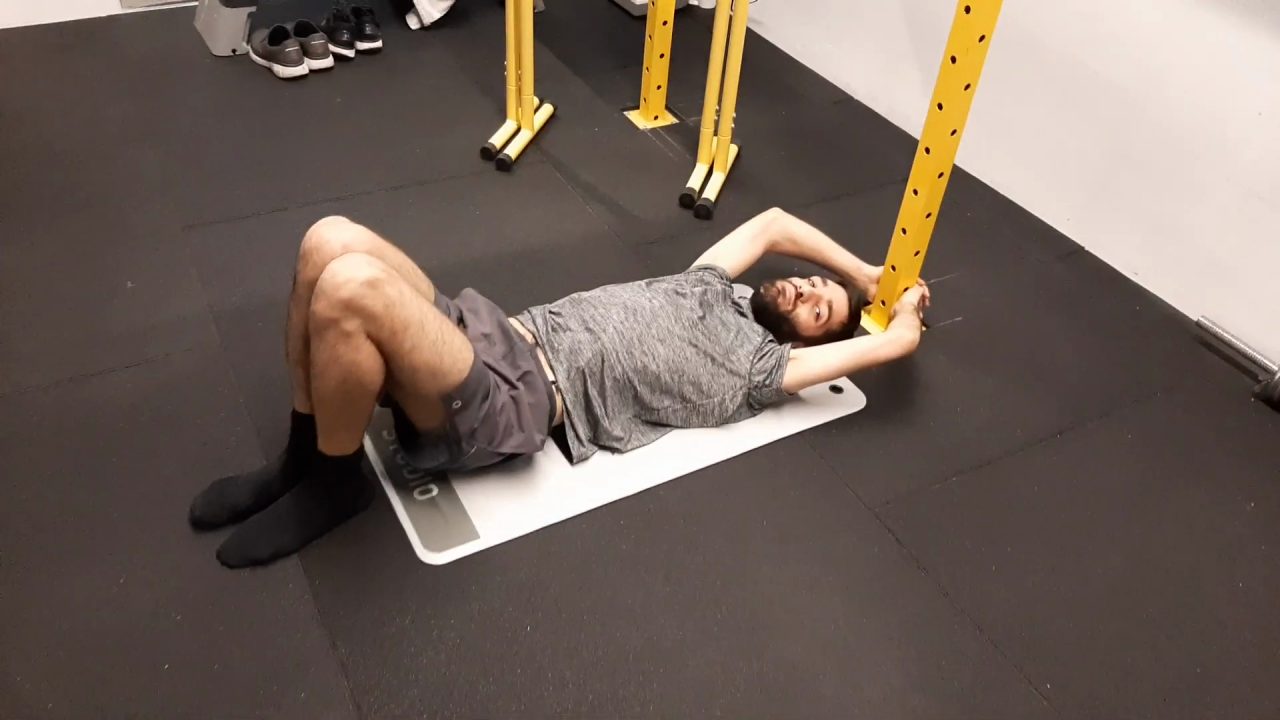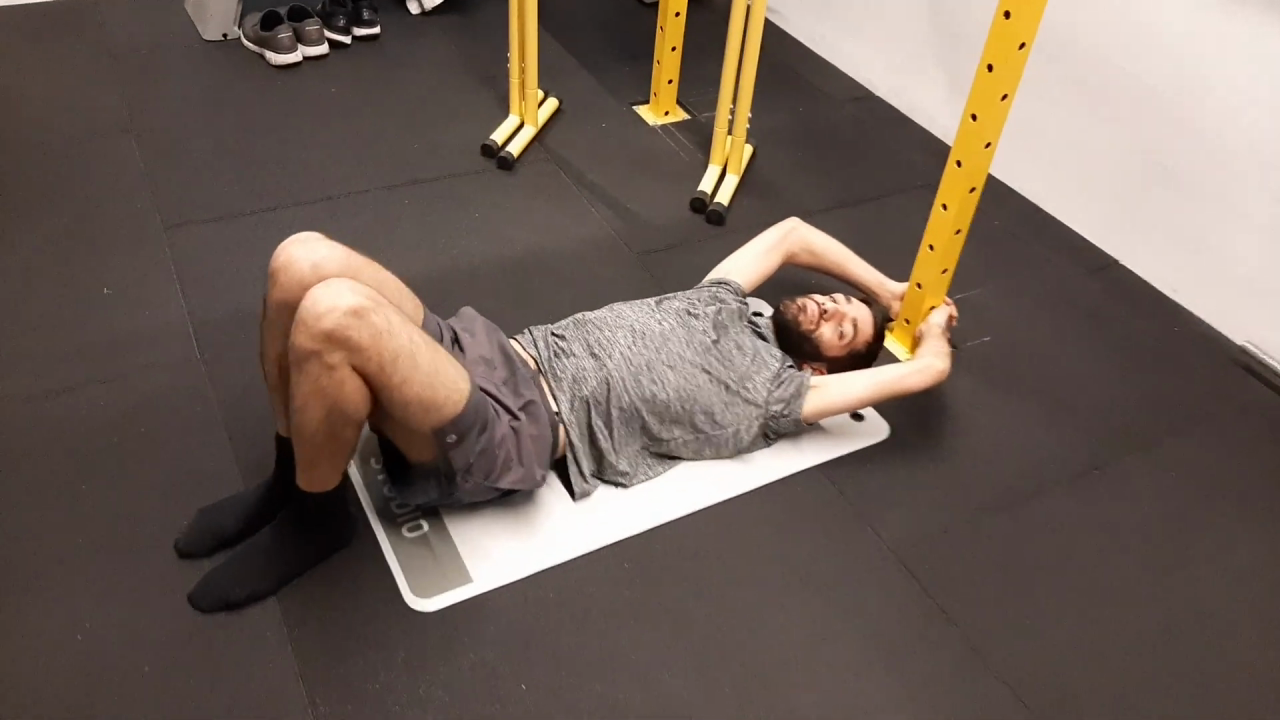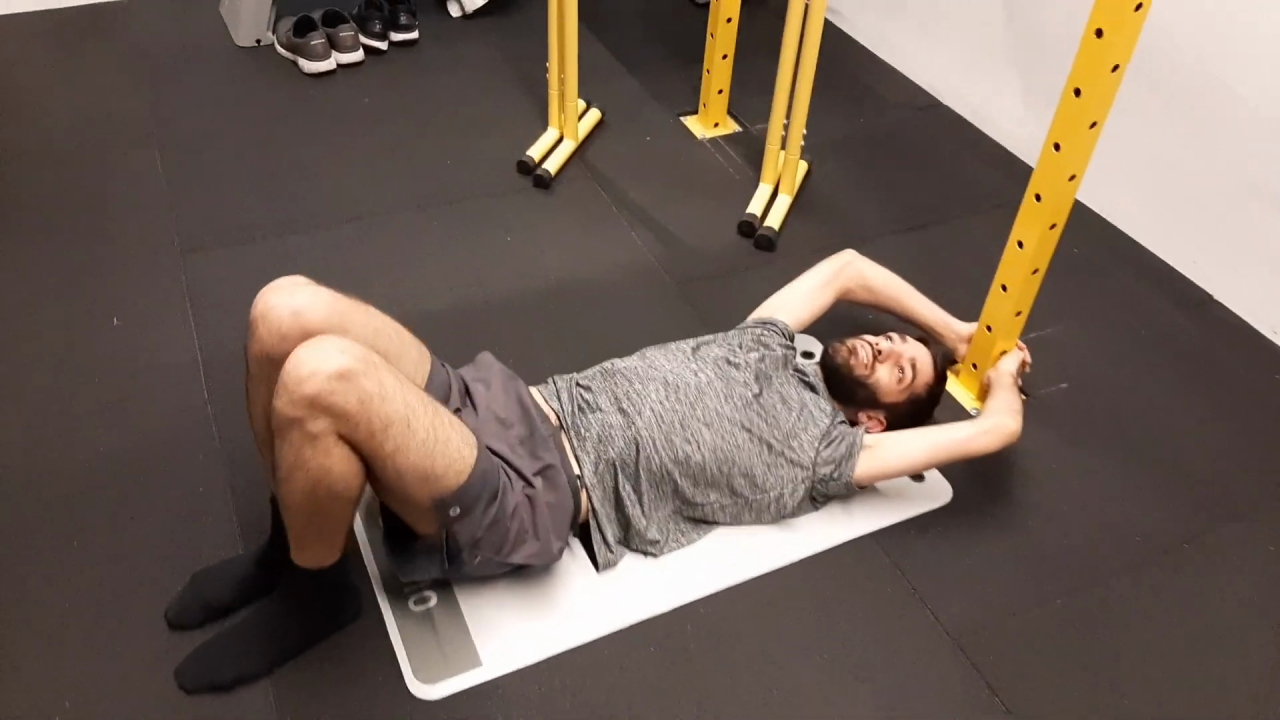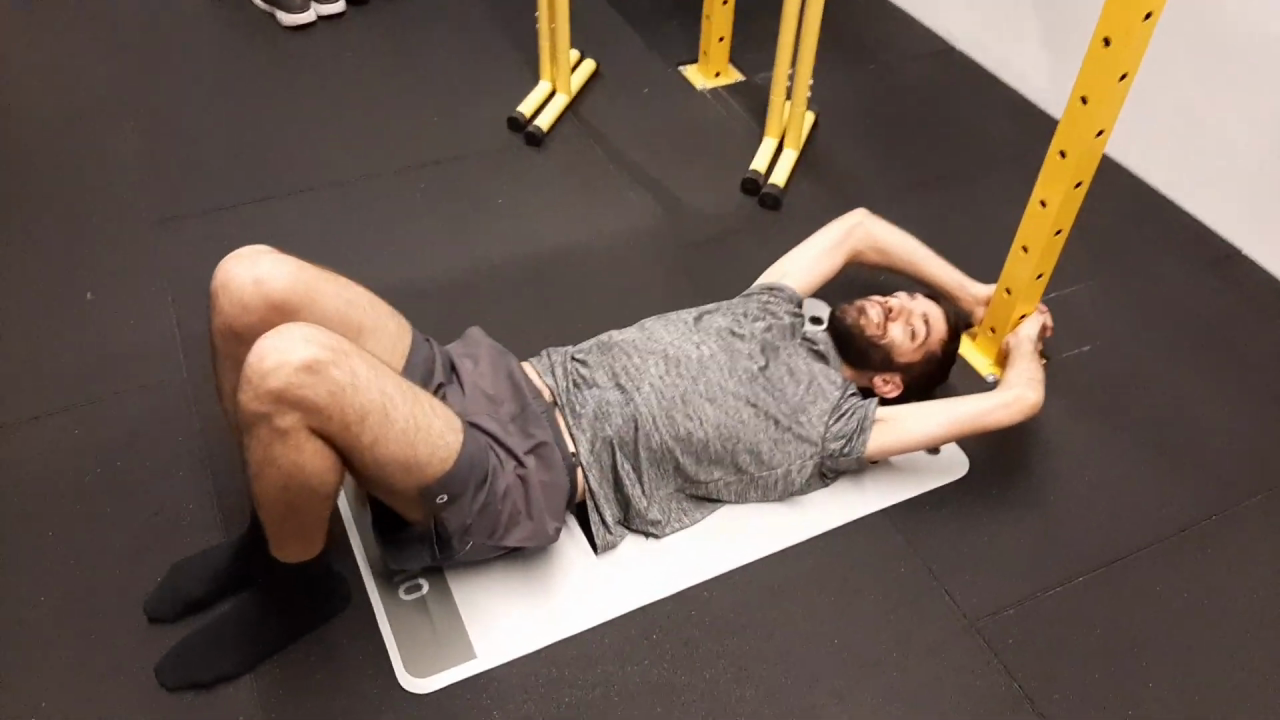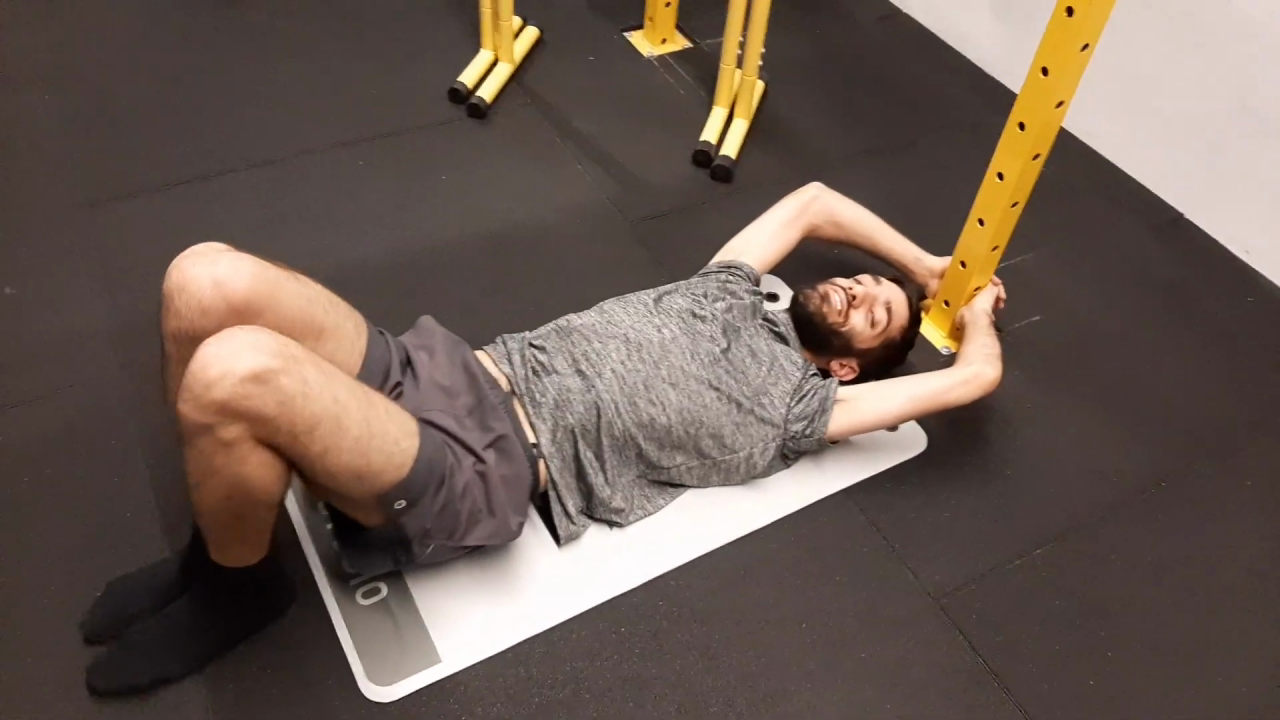
dt=0.4s
person 1, frame 1
left shoulder: (758, 370)
right shoulder: (711, 289)
left elbow: (896, 341)
right wrist: (868, 274)
left hip: (507, 406)
right hip: (498, 336)
left knee: (351, 286)
left ankle: (333, 482)
right ankle: (303, 455)
person 1, frame 2
left shoulder: (779, 396)
right shoulder: (724, 307)
left elbow: (925, 370)
right elbow: (792, 232)
right wrist: (892, 289)
left hip: (506, 436)
right hip: (493, 355)
left knee: (334, 315)
right knee: (301, 263)
left ankle: (312, 517)
right ankle: (290, 478)
person 1, frame 3
left shoulder: (828, 453)
right shoulder: (768, 349)
left elbow: (995, 428)
right elbow: (847, 266)
right wrist: (957, 329)
left hip: (527, 497)
right hip: (514, 407)
left knee: (322, 376)
right knee: (286, 312)
left ankle: (312, 592)
right ankle: (289, 545)
person 1, frame 4
left shoulder: (840, 425)
right shoulder: (773, 315)
left elbow: (1013, 400)
right elbow: (858, 225)
right wrist: (974, 291)
left hip: (523, 475)
right hip: (504, 382)
left knee: (288, 370)
right knee: (251, 286)
left ankle: (293, 586)
right ankle: (269, 537)
person 1, frame 5
left shoulder: (801, 406)
right shoulder: (731, 294)
left elbow: (972, 375)
right elbow: (814, 198)
right wrist: (926, 262)
left hip: (482, 475)
right hip: (455, 372)
left knee: (234, 375)
right knee: (211, 282)
left ankle: (236, 590)
right ankle: (213, 547)
